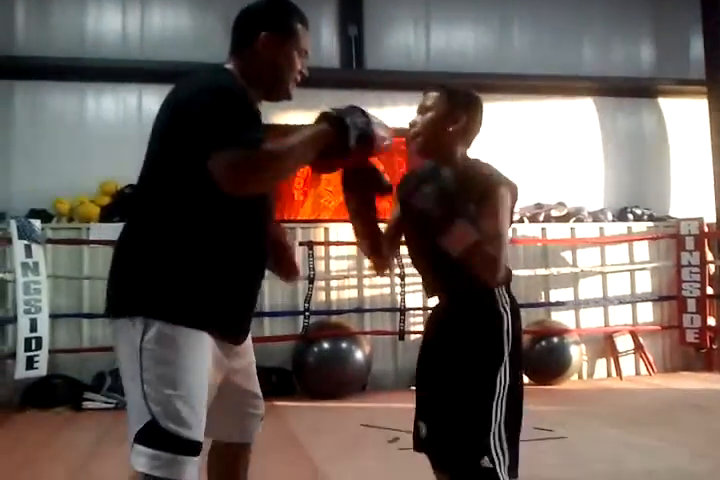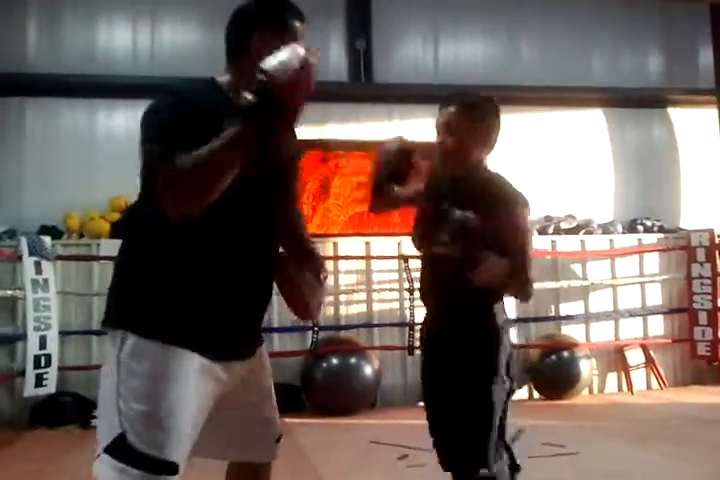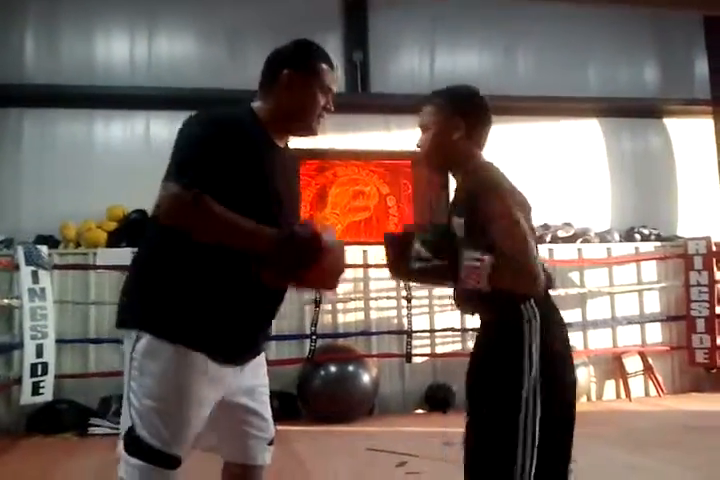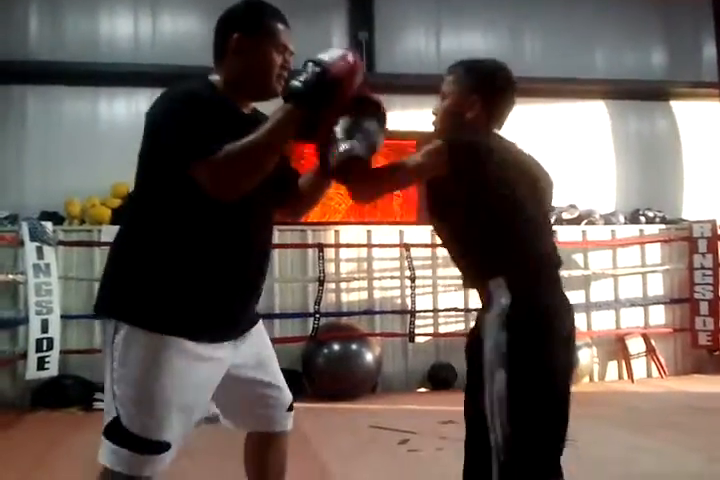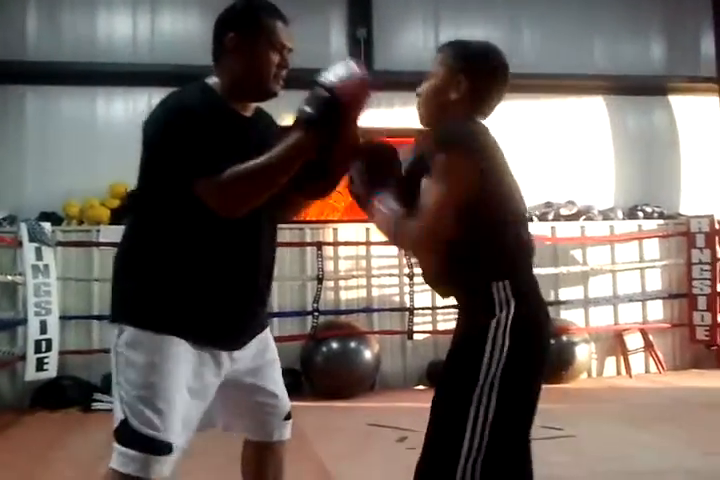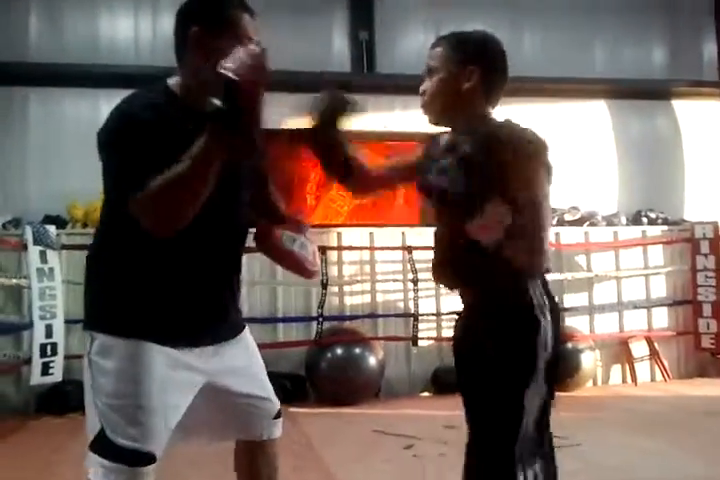
dt=0.4s
person 1, frame 1
left shoulder: (237, 106)
right shoulder: (211, 94)
right elbow: (241, 175)
left wrist: (276, 246)
right wrist: (330, 132)
left hip: (217, 308)
right hip: (167, 304)
left knee: (238, 432)
person 1, frame 2
left shoulder: (275, 126)
right shoulder: (183, 108)
left elbow: (282, 214)
right elbow: (179, 198)
left wrist: (306, 259)
right wrist: (248, 127)
left hip: (239, 330)
right hip: (163, 327)
person 1, frame 3
left shoulder: (284, 158)
right shoulder: (218, 130)
right elbow: (174, 206)
left wrist: (302, 257)
right wrist: (273, 243)
left hip: (241, 339)
right hip: (175, 329)
person 1, frame 4
left shoulder: (256, 122)
right shoulder: (184, 106)
left elbow: (291, 203)
right elbow: (222, 180)
left wrist: (330, 160)
right wrist: (298, 110)
left hip: (233, 318)
right hip: (160, 316)
left knee: (273, 418)
person 1, frame 5
left shoulder: (263, 125)
right shoulder: (183, 113)
left elbow: (275, 204)
right elbow: (227, 198)
left wrist: (320, 162)
right wrist: (307, 132)
left hip: (240, 319)
right hip: (164, 318)
left knee: (271, 427)
person 1, frame 6
left shoulder: (241, 118)
right shoulder: (137, 119)
left elbow: (257, 194)
right elbow: (162, 216)
left wrist: (283, 227)
right wrist: (219, 129)
left hip: (220, 322)
right hip: (140, 327)
left knee: (261, 428)
person 2, frame 1
left shoulder: (486, 182)
right shoulder: (414, 183)
left elbow: (493, 271)
right elbow: (381, 258)
left wrist: (445, 221)
left hip: (488, 317)
right hip: (448, 314)
right knee: (439, 442)
person 2, frame 2
left shoulder: (504, 199)
right shoulder: (437, 180)
left elbow: (523, 287)
right elbow: (382, 201)
left wrist: (475, 255)
right wrist: (385, 177)
left hip: (482, 333)
right hip: (441, 327)
person 2, frame 3
left shoulder: (486, 189)
right shoulder: (470, 189)
left elbow: (528, 278)
left wrist: (458, 267)
left hip: (525, 333)
right hip: (502, 333)
person 2, frame 4
left shoulder: (457, 152)
right shoulder: (525, 165)
left elbow: (366, 186)
left wrist: (348, 160)
left hip: (511, 313)
right hip: (543, 308)
person 2, frame 5
left shoulder: (458, 148)
right shoulder: (466, 148)
left elbow: (422, 241)
right elbow: (436, 238)
left wrist: (379, 197)
right wrist: (396, 200)
left hip: (498, 315)
right hip: (497, 313)
person 2, frame 6
left shoulder: (519, 147)
right shoulder: (447, 149)
left elbow: (529, 254)
right elbow: (364, 179)
left wrist: (474, 205)
right wrist: (328, 139)
left hip: (520, 315)
right hip: (483, 312)
